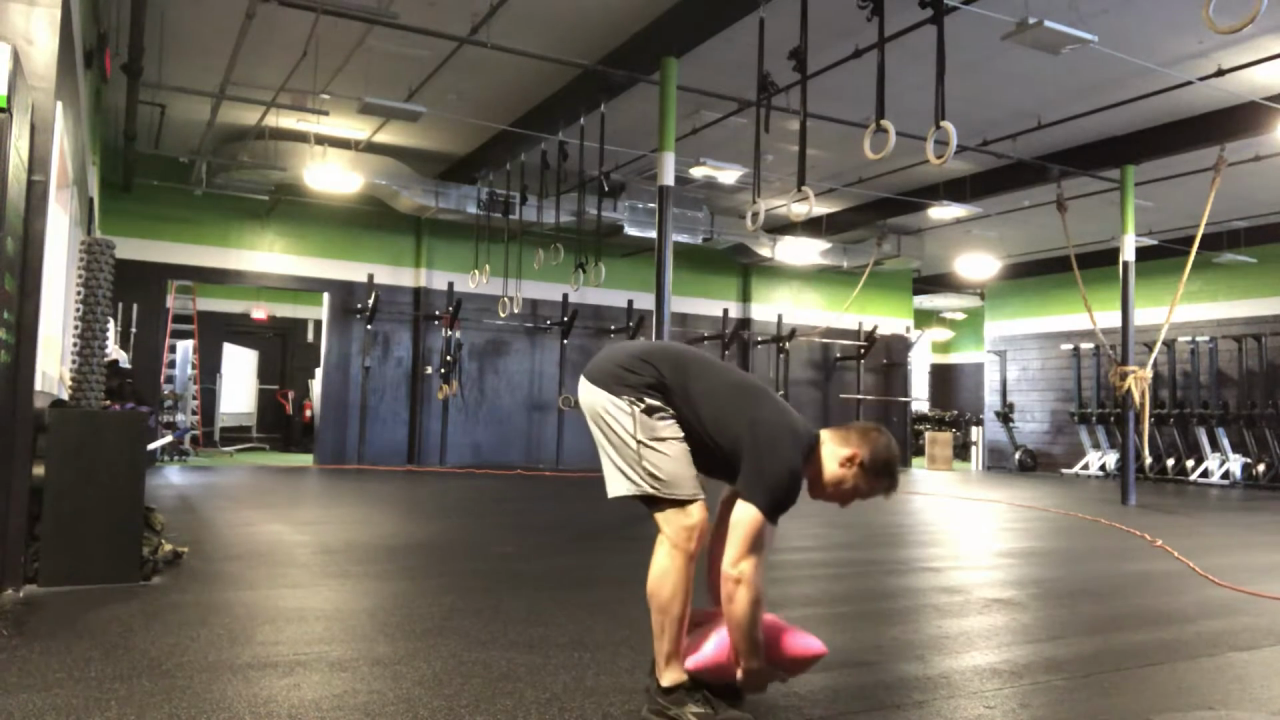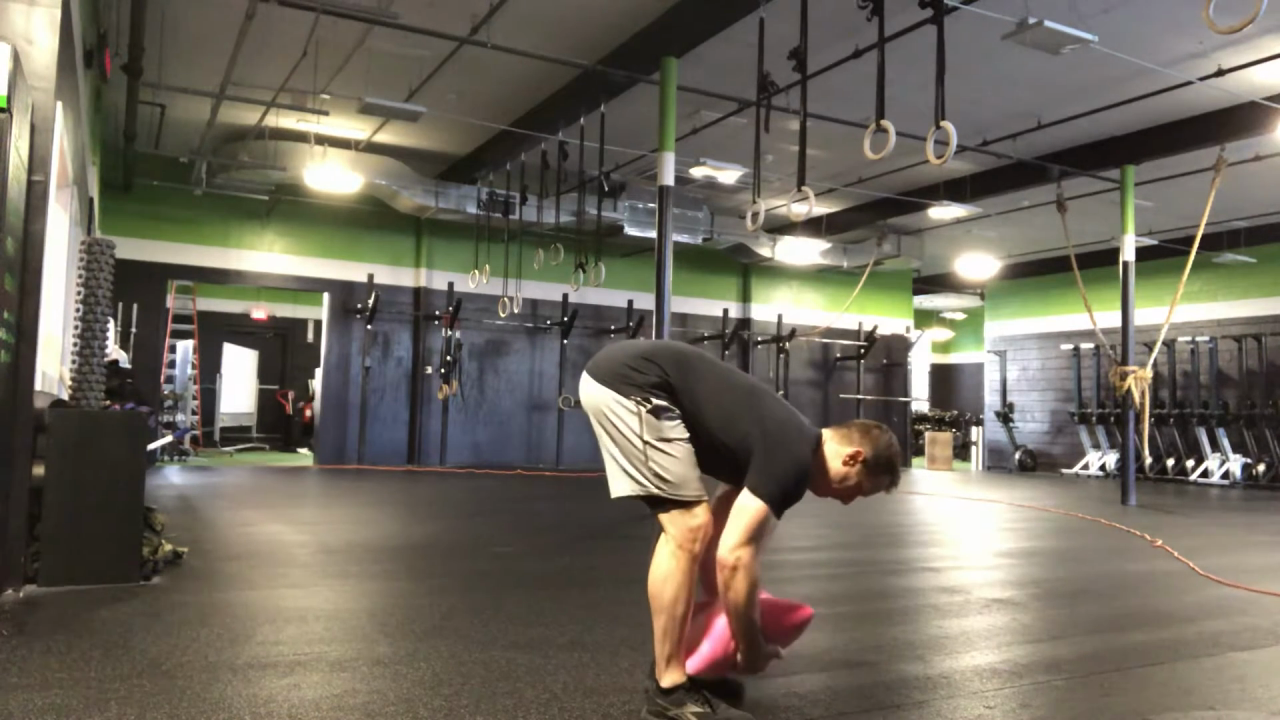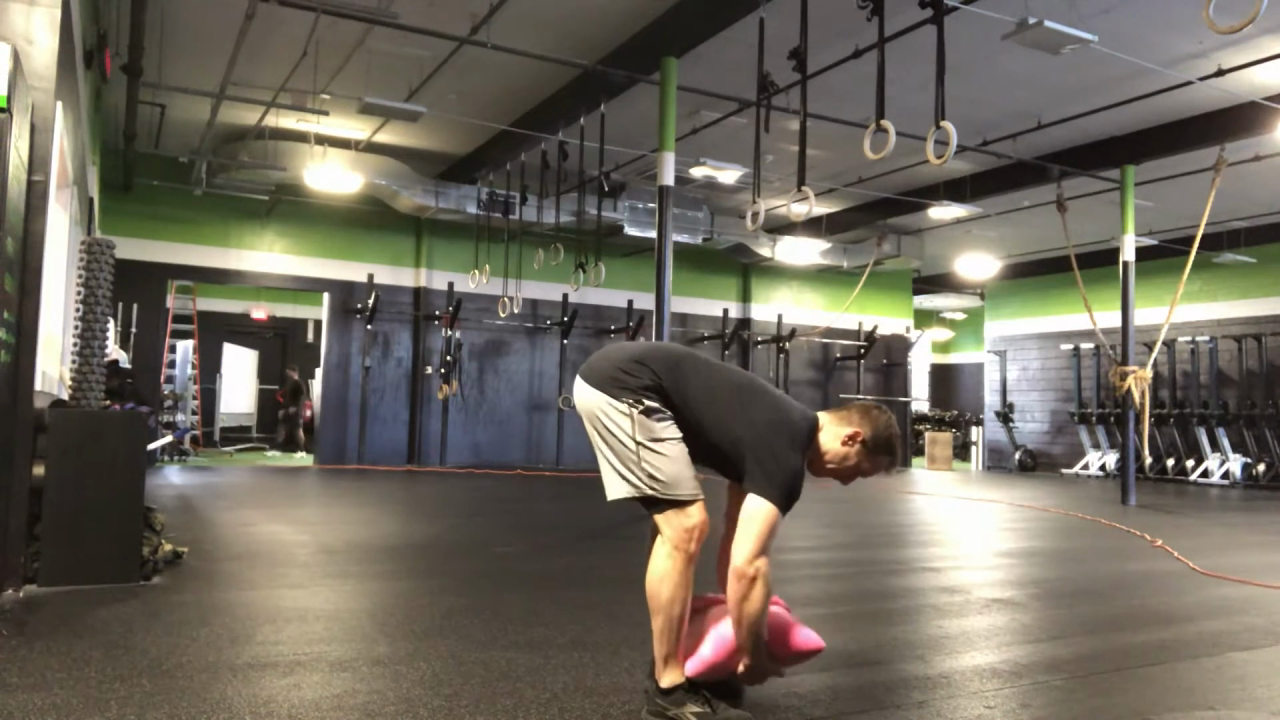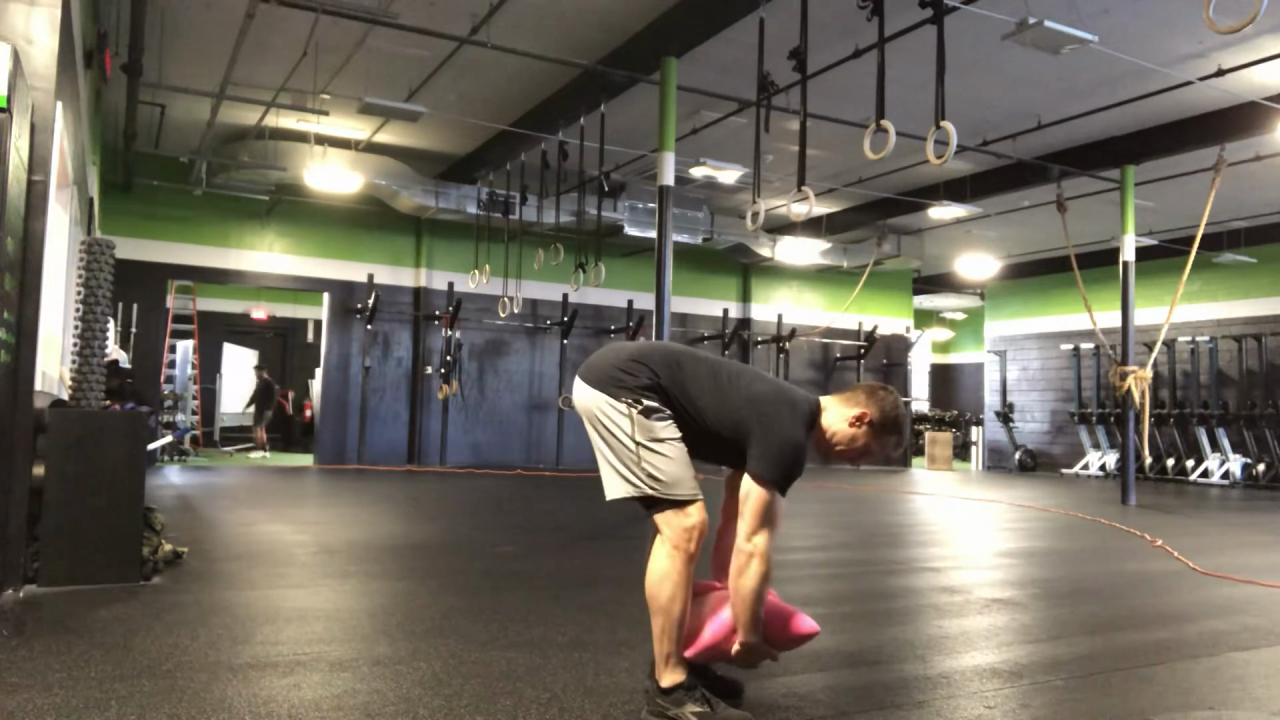
dt=0.5s
person 1, frame 1
left shoulder: (785, 442)
right shoulder: (784, 460)
left elbow: (727, 548)
right elbow: (739, 567)
left wrist: (723, 617)
right wrist: (751, 662)
left hip: (614, 378)
right hip: (625, 385)
left knee: (682, 528)
right knee: (685, 528)
left ankle: (673, 660)
person 1, frame 2
left shoulder: (785, 443)
right shoulder: (793, 460)
left elbow: (718, 536)
right elbow: (733, 556)
left wrist: (717, 608)
right wrist: (751, 648)
left hip: (613, 375)
right hip: (628, 383)
left knee: (685, 529)
right knee: (687, 531)
left ankle: (673, 662)
person 1, frame 3
left shoulder: (786, 429)
right shoulder: (784, 449)
left elbow: (738, 541)
right elbow: (748, 565)
left wrist: (727, 613)
right wrist: (754, 657)
left hip: (611, 379)
right hip: (621, 386)
left knee: (676, 527)
right knee: (685, 529)
left ankle: (672, 660)
person 1, frame 4
left shoulder: (784, 414)
right shoulder: (787, 434)
left elbow: (735, 525)
right elbow: (752, 544)
right wrist: (748, 638)
left hip: (609, 379)
right hip: (618, 386)
left knee: (679, 527)
right knee: (684, 529)
left ankle: (676, 659)
